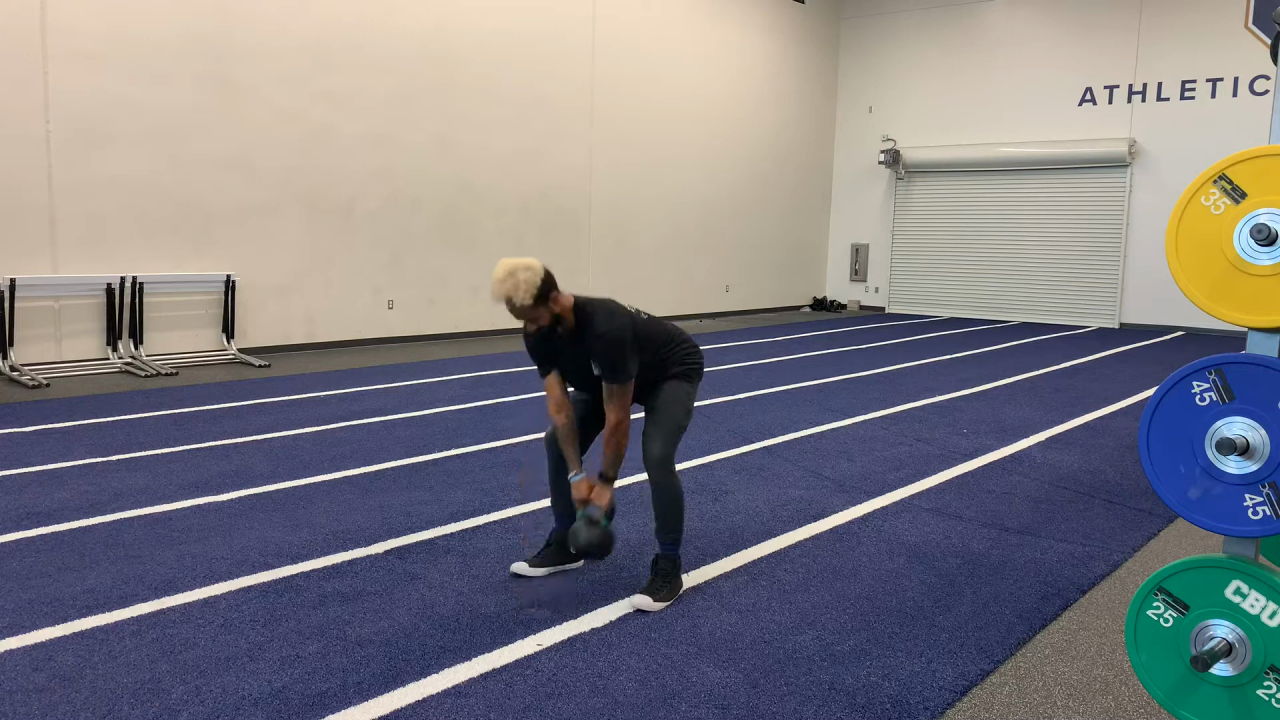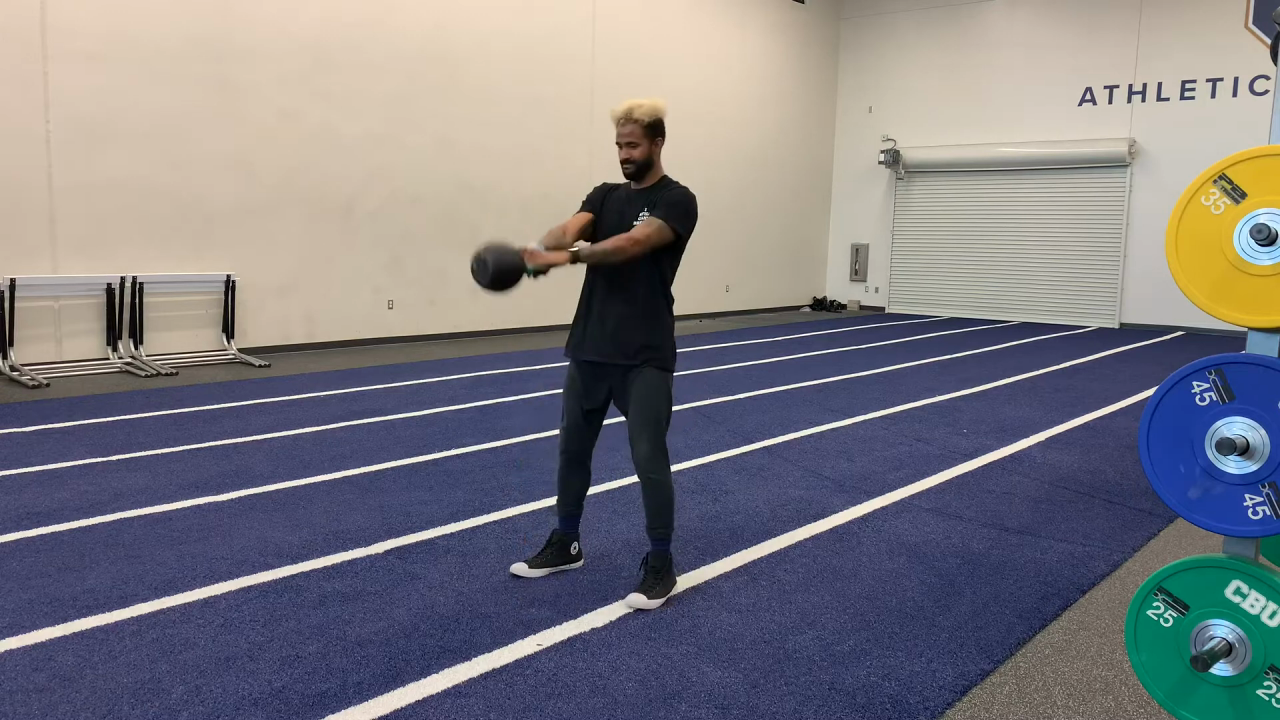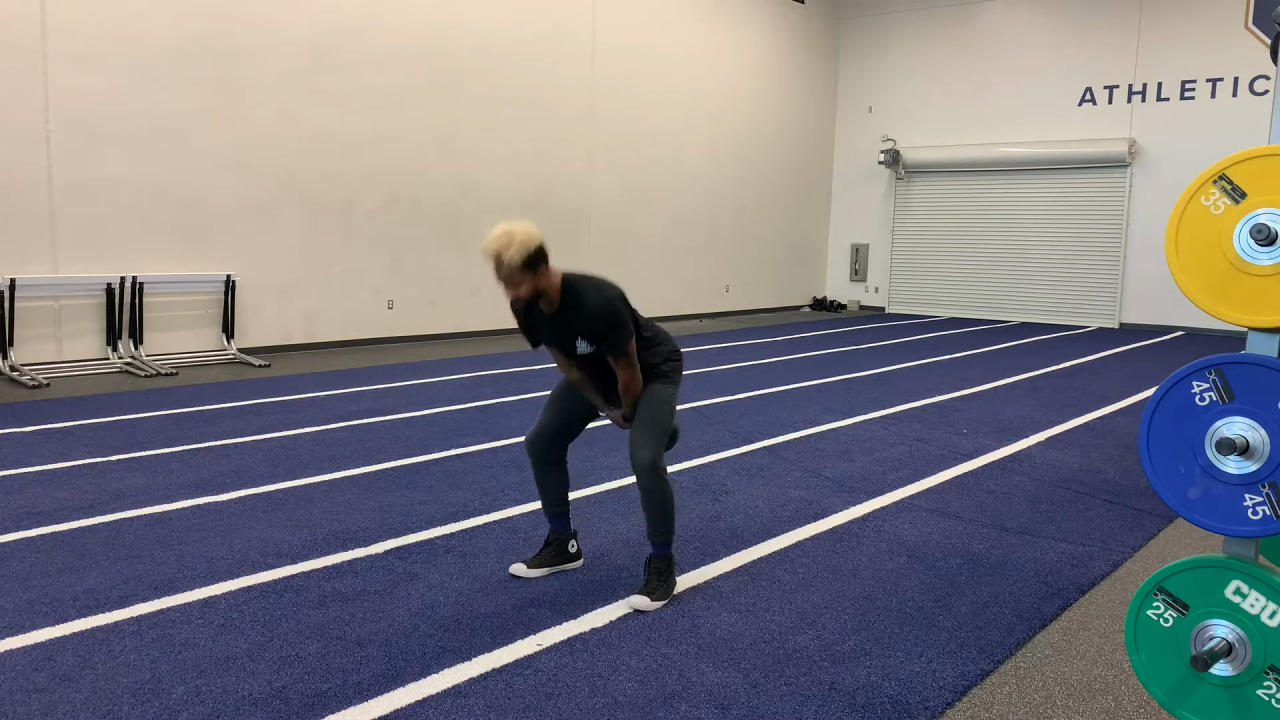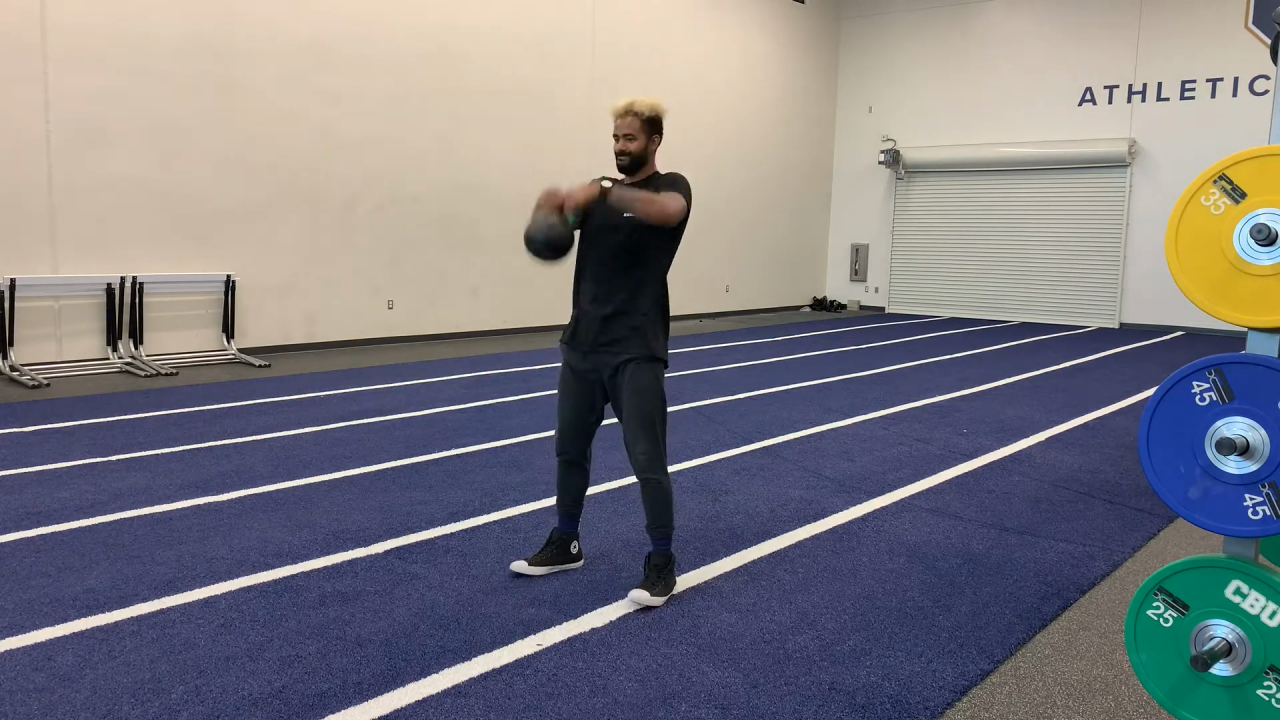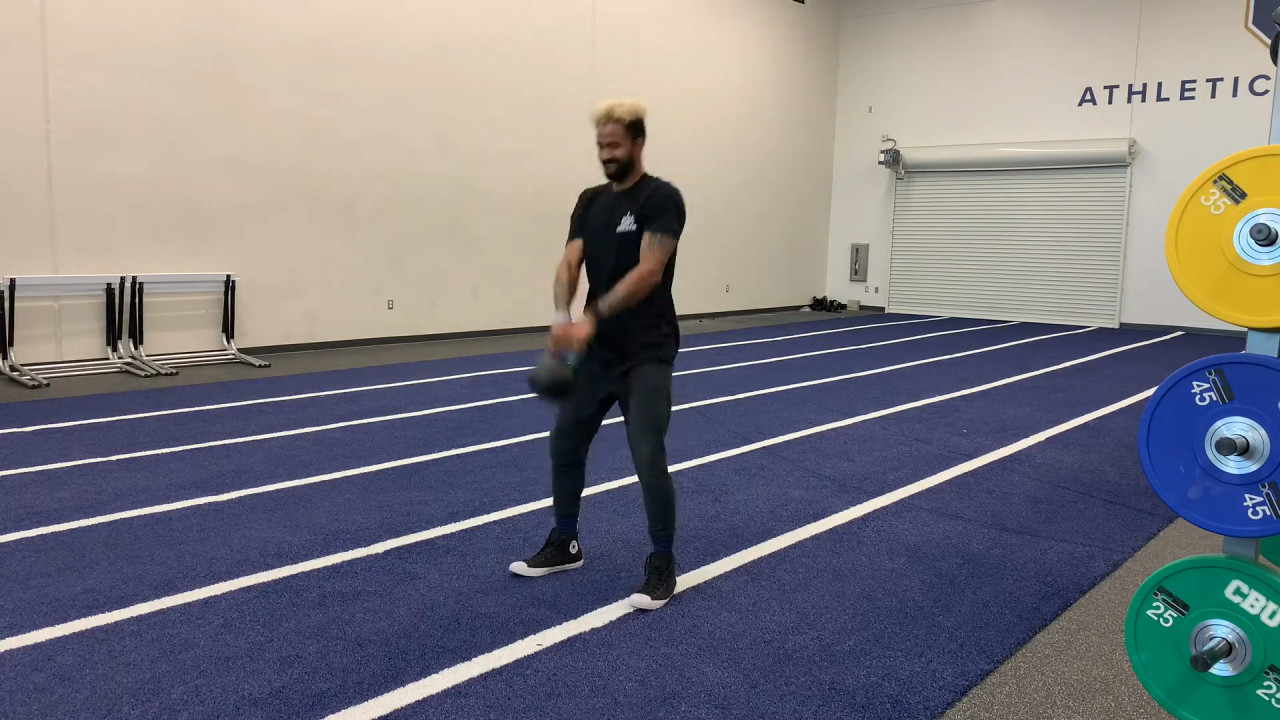
dt=1s
person 1, frame 1
left shoulder: (609, 330)
right shoulder: (539, 333)
left elbow: (617, 420)
right elbow: (559, 407)
left wrist: (606, 482)
right wrist: (578, 475)
left hip: (674, 372)
left knee: (657, 456)
right knee: (559, 440)
left ankle: (669, 568)
right ankle: (565, 543)
person 1, frame 2
left shoulder: (676, 200)
right shoulder: (605, 195)
left elbow: (635, 243)
right elbow: (571, 229)
left wrist: (570, 256)
right wrist: (540, 249)
left hip: (644, 356)
right hip: (589, 349)
left knee: (648, 458)
right knee: (572, 449)
left ankle: (660, 565)
right ankle: (566, 544)
person 1, frame 3
left shoulder: (598, 302)
right shoulder: (527, 310)
left elbow: (629, 375)
right elbow: (570, 367)
left wrist: (630, 416)
right wrist: (608, 410)
left hip: (652, 371)
right hip: (594, 373)
left knee: (645, 458)
right knee: (541, 442)
left ankle: (661, 566)
right ankle: (563, 543)
person 1, frame 4
left shoulder: (668, 186)
right shoulder: (599, 191)
left elbow: (670, 211)
left wrist: (601, 194)
right wrist: (551, 203)
left hip: (636, 351)
right hip: (582, 345)
left knee: (646, 459)
right knee: (570, 449)
left ankle: (662, 563)
right ankle: (566, 543)
person 1, frame 5
left shoulder: (662, 198)
right shoulder: (589, 203)
left elbow: (649, 270)
right elbow: (569, 265)
left wrist: (594, 317)
right wrist: (561, 316)
left hip: (646, 352)
right hip: (596, 345)
left knee: (648, 457)
right knee: (564, 444)
left ankle: (662, 564)
right ankle: (564, 543)
